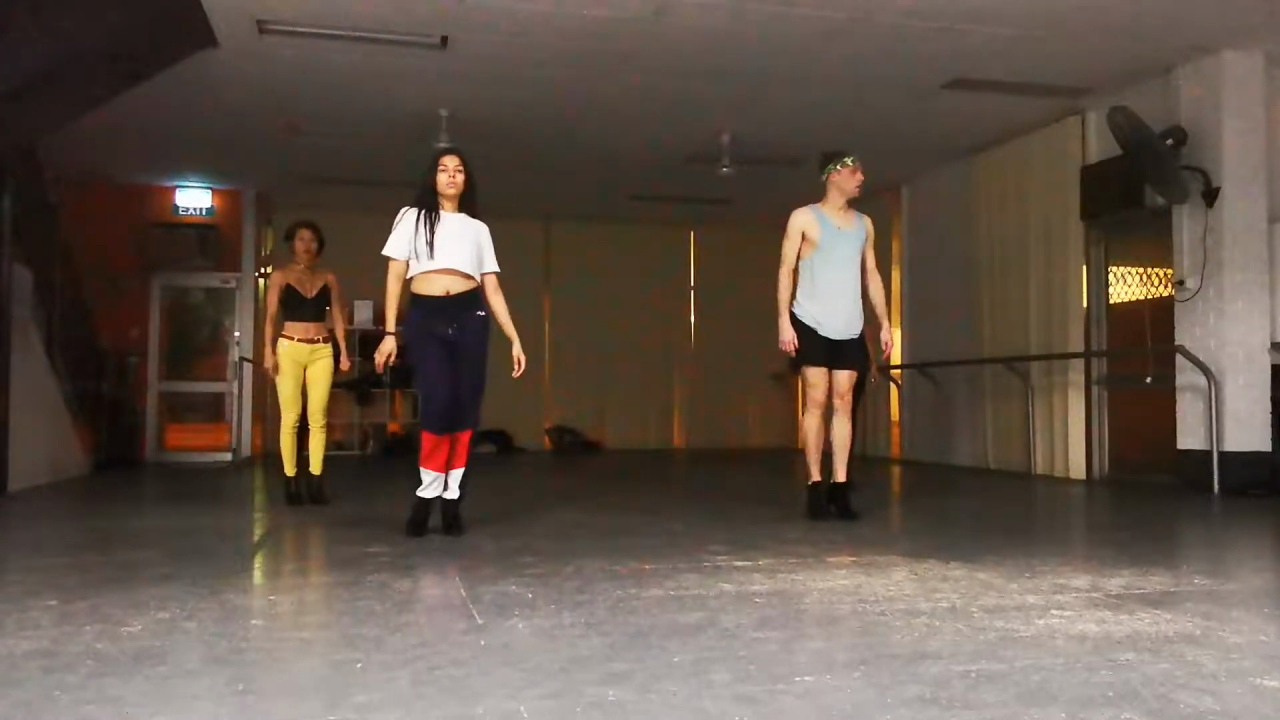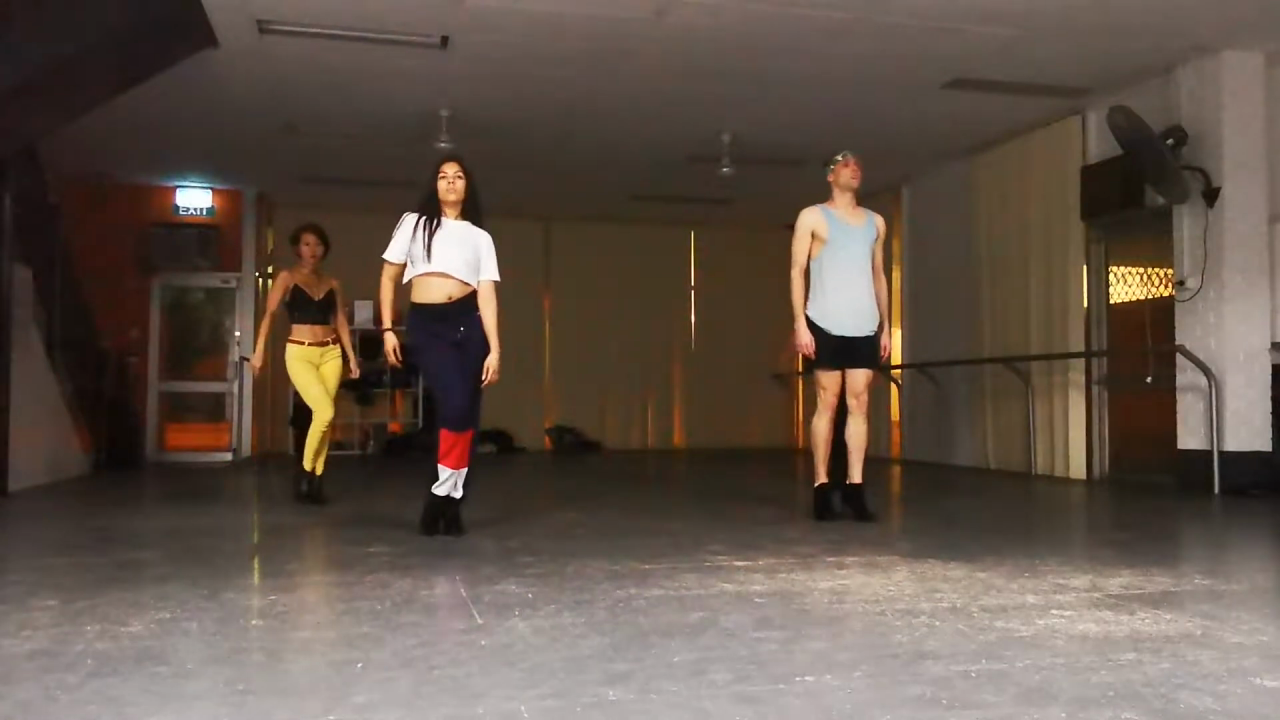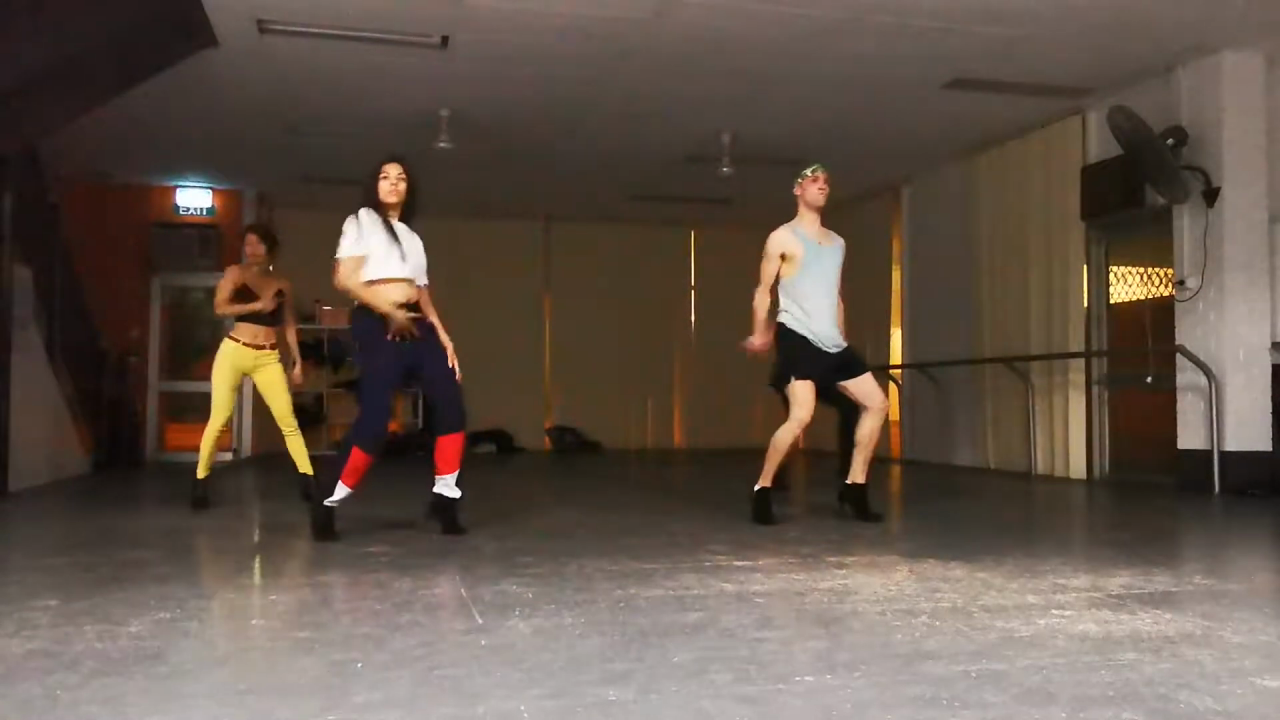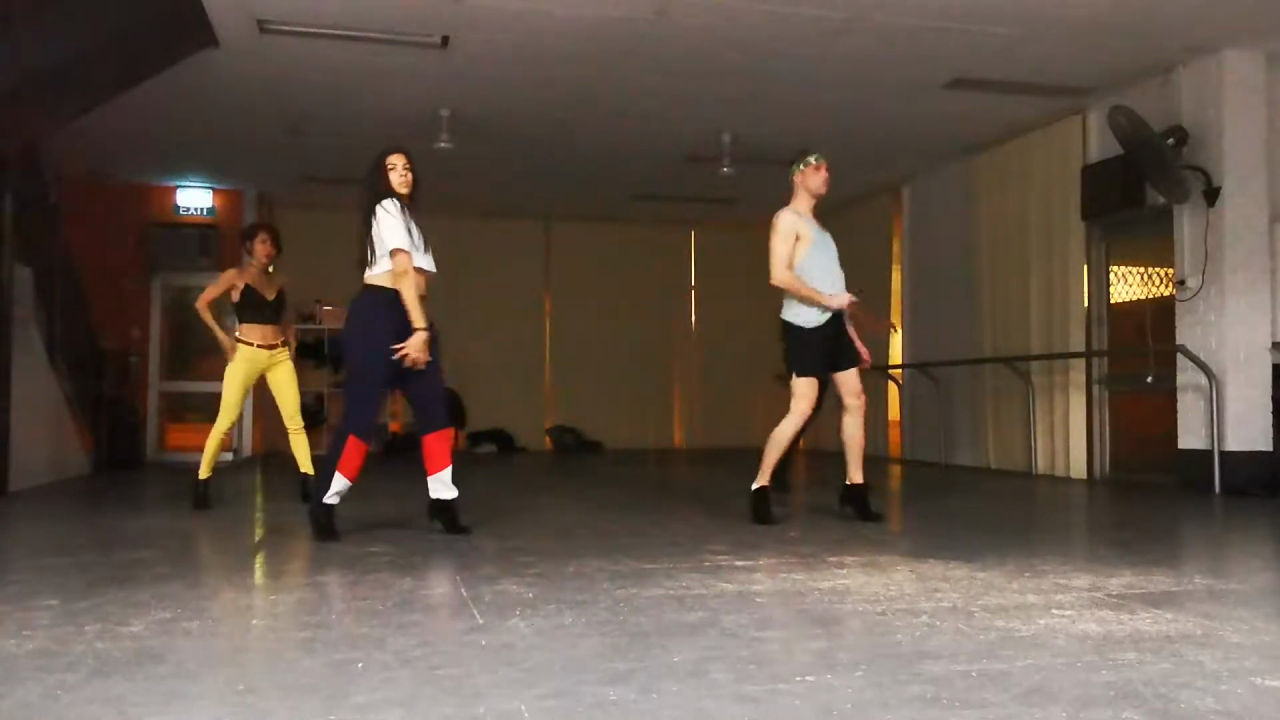
dt=1s
person 1, frame 1
left shoulder: (478, 228)
right shoulder: (412, 217)
left elbow: (493, 288)
right elbow: (395, 276)
left wrist: (515, 339)
right wrist: (390, 332)
left hip: (469, 317)
right hip: (425, 318)
left knee: (465, 409)
right knee: (436, 404)
left ankle: (451, 499)
right ankle: (426, 495)
person 1, frame 2
left shoulder: (480, 237)
right shoulder: (413, 223)
left elbow: (487, 295)
right elbow: (388, 277)
left wrist: (495, 349)
right wrist: (387, 329)
left hip: (468, 322)
right hip: (426, 325)
left knee: (467, 413)
right knee: (456, 405)
left ankle: (452, 499)
right ankle: (441, 492)
person 1, frame 3
left shoulder: (412, 236)
right shoulder: (364, 220)
right elbow: (345, 278)
left wrist: (445, 339)
right wrist: (391, 313)
left hip: (415, 327)
right hip: (377, 327)
left knee: (450, 407)
right knee: (374, 419)
left ankle: (445, 499)
right ankle: (328, 503)
person 1, frame 4
left shoulder: (402, 213)
right shoulder: (388, 208)
right elbow: (402, 270)
left wrist: (419, 329)
right wrist: (419, 329)
left hip: (405, 318)
right hip: (377, 316)
left knee: (434, 407)
right knee: (362, 411)
left ankle: (442, 501)
right ankle: (324, 504)
person 2, frame 1
left shoulder: (864, 224)
right shoulder: (803, 218)
left elbow: (871, 275)
right elbow: (786, 270)
left wrist: (884, 323)
right wrist: (784, 319)
left hip: (850, 328)
right hip: (811, 324)
left knee: (844, 403)
right knee: (816, 401)
left ankle: (839, 486)
right ankle: (815, 484)
person 2, frame 2
left shoulder: (875, 222)
right shoulder: (812, 217)
left elbow: (878, 275)
right elbow: (797, 272)
left wrist: (885, 325)
right wrist: (800, 323)
left hip: (864, 327)
right hip: (825, 325)
left knee: (858, 404)
right knee: (827, 403)
left ankle: (854, 487)
right ankle: (822, 486)
person 2, frame 3
left shoulder: (837, 242)
right shoulder: (782, 237)
right elbow: (763, 290)
left wrist: (841, 338)
right wrist: (760, 331)
left hip: (833, 343)
right hip: (798, 338)
left knee: (876, 404)
right knee: (800, 417)
left ankle: (854, 488)
right ankle: (762, 489)
person 2, frame 4
left shoulder: (818, 228)
right shoulder: (787, 219)
right elbow: (778, 276)
left wrist: (854, 336)
right wrist: (826, 299)
left hip: (835, 325)
right hip: (805, 326)
left knee: (855, 402)
right knee: (801, 409)
left ankle: (854, 488)
right ankle: (760, 487)
person 3, frame 1
left shoulder: (328, 279)
right shoulder: (280, 276)
left elbow: (337, 316)
right elbow: (271, 316)
left wrist: (343, 351)
right wrist: (269, 350)
left hip: (322, 350)
right hip: (289, 348)
left knee: (318, 418)
right knee: (290, 417)
left ankle: (315, 480)
right ankle: (291, 481)
person 3, frame 2
left shoulder: (332, 283)
right shoulder: (287, 277)
left elbow: (340, 321)
right elbow: (269, 313)
left wrist: (351, 356)
right wrist: (259, 349)
left hip: (331, 353)
right hip: (300, 353)
left knee: (325, 417)
right knee: (325, 412)
left ankle: (316, 481)
right ankle: (304, 470)
person 3, frame 3
left shoulder: (281, 284)
right shoulder: (235, 273)
left elbow: (289, 324)
right elbow: (220, 306)
left wrist: (297, 360)
right wrist: (256, 305)
left hip: (268, 358)
right hip: (234, 352)
left knee: (288, 421)
right knee: (218, 419)
left ankle: (309, 481)
right ankle: (200, 482)
person 3, frame 4
left shoulder: (278, 282)
right shoulder: (235, 276)
right elbow: (201, 303)
left wrist: (292, 344)
right wrist: (221, 334)
left hip: (280, 356)
right hip: (246, 355)
left knee: (295, 420)
right knee: (225, 421)
left ankle: (309, 481)
right ankle: (202, 481)
